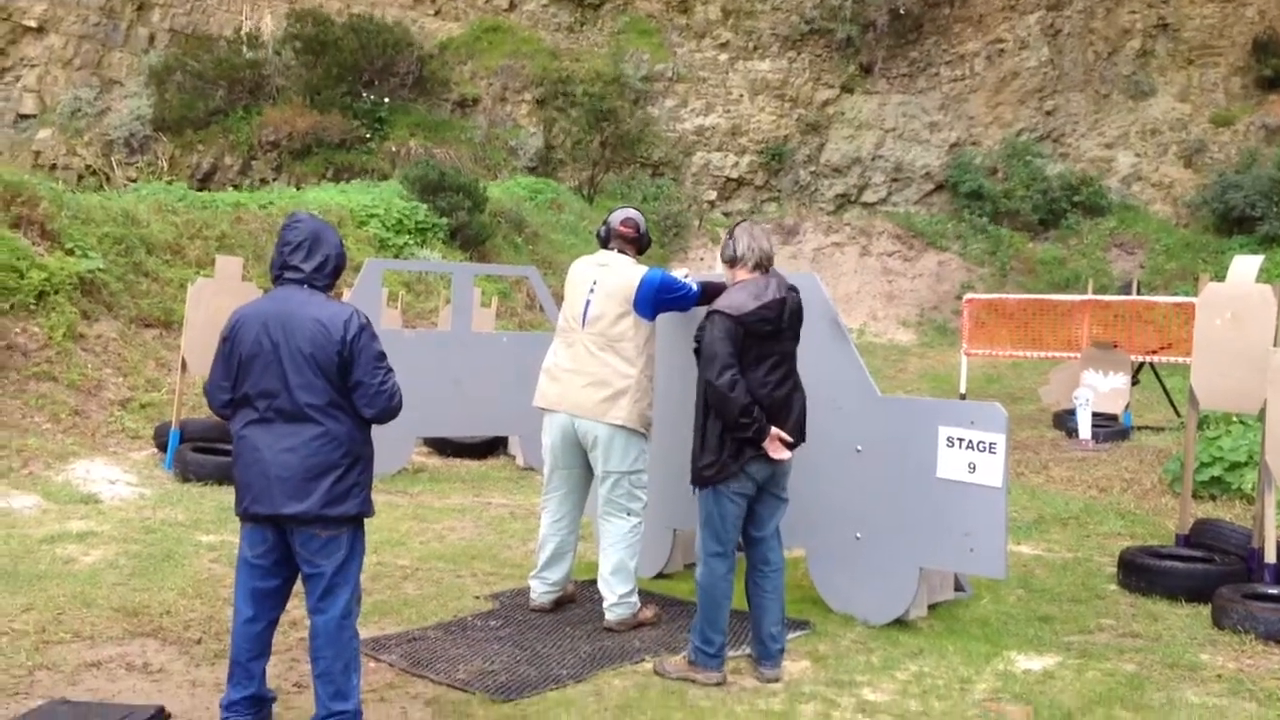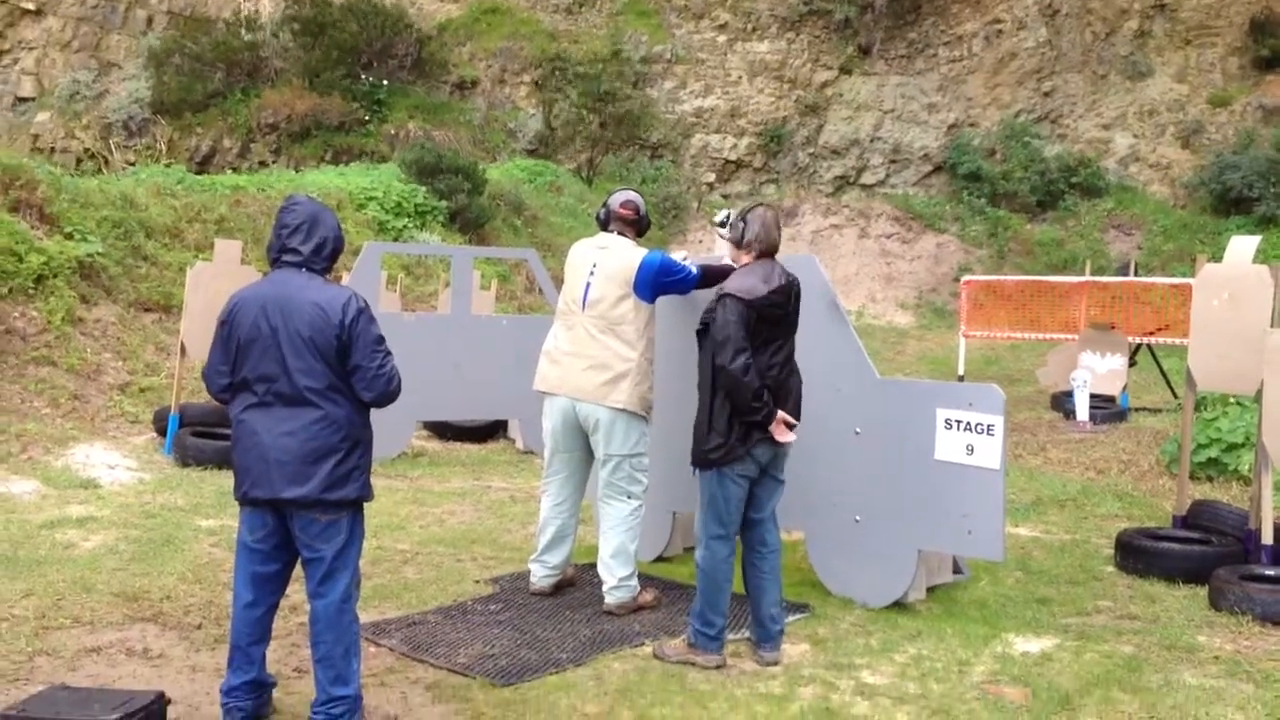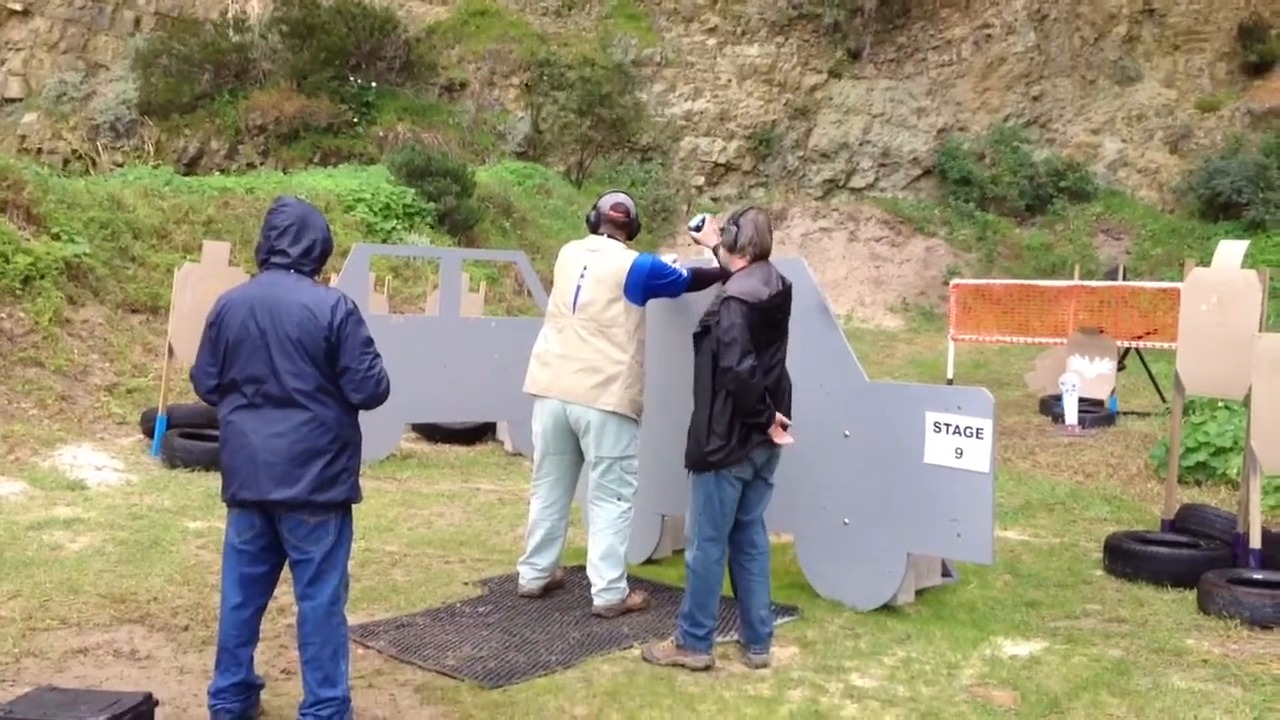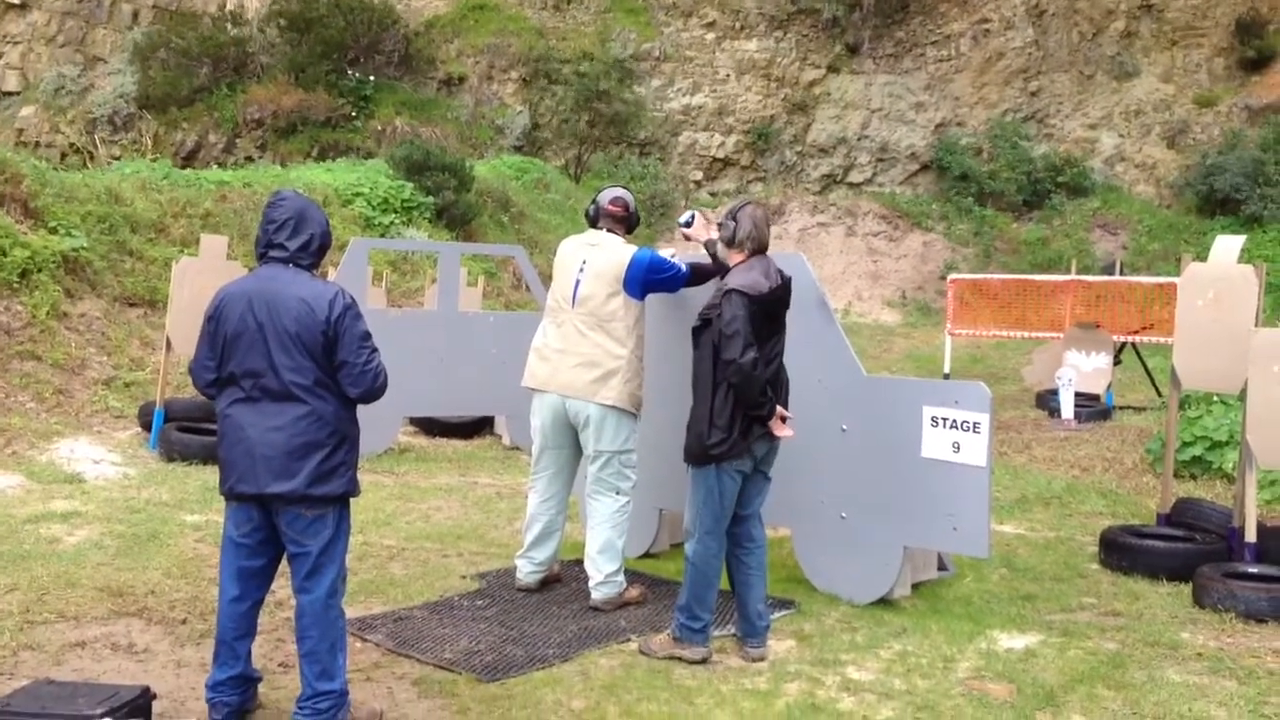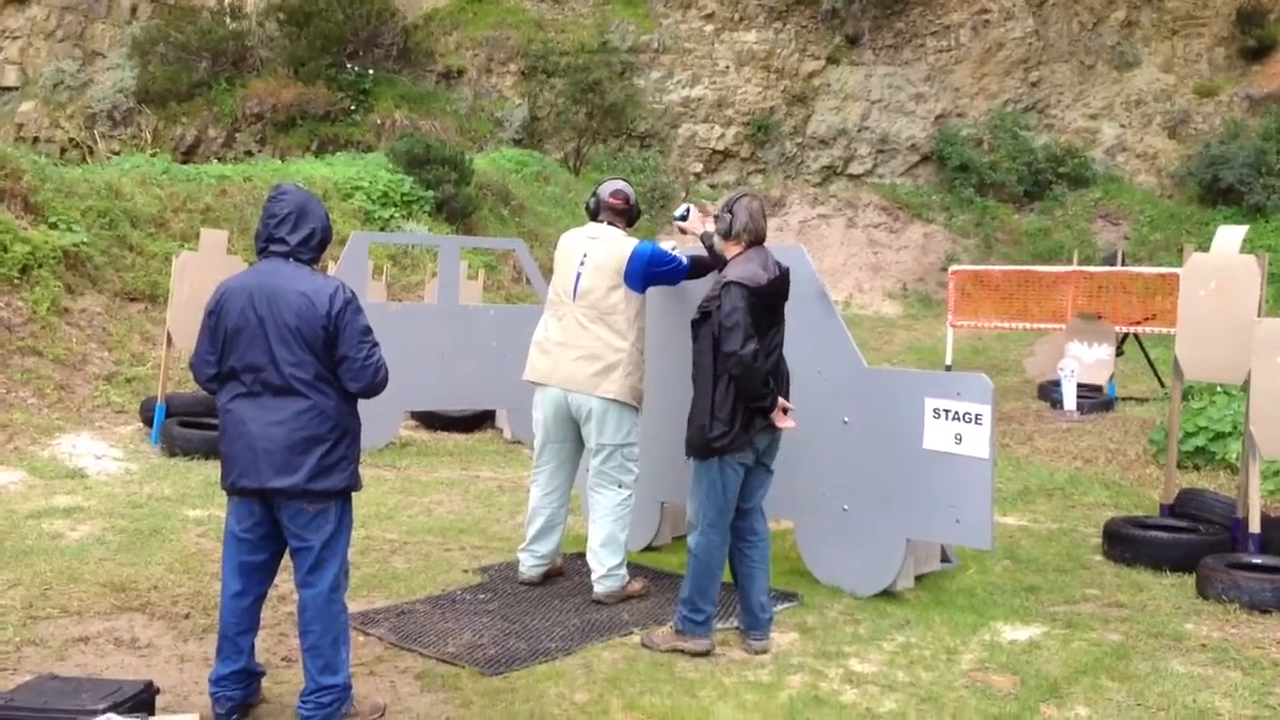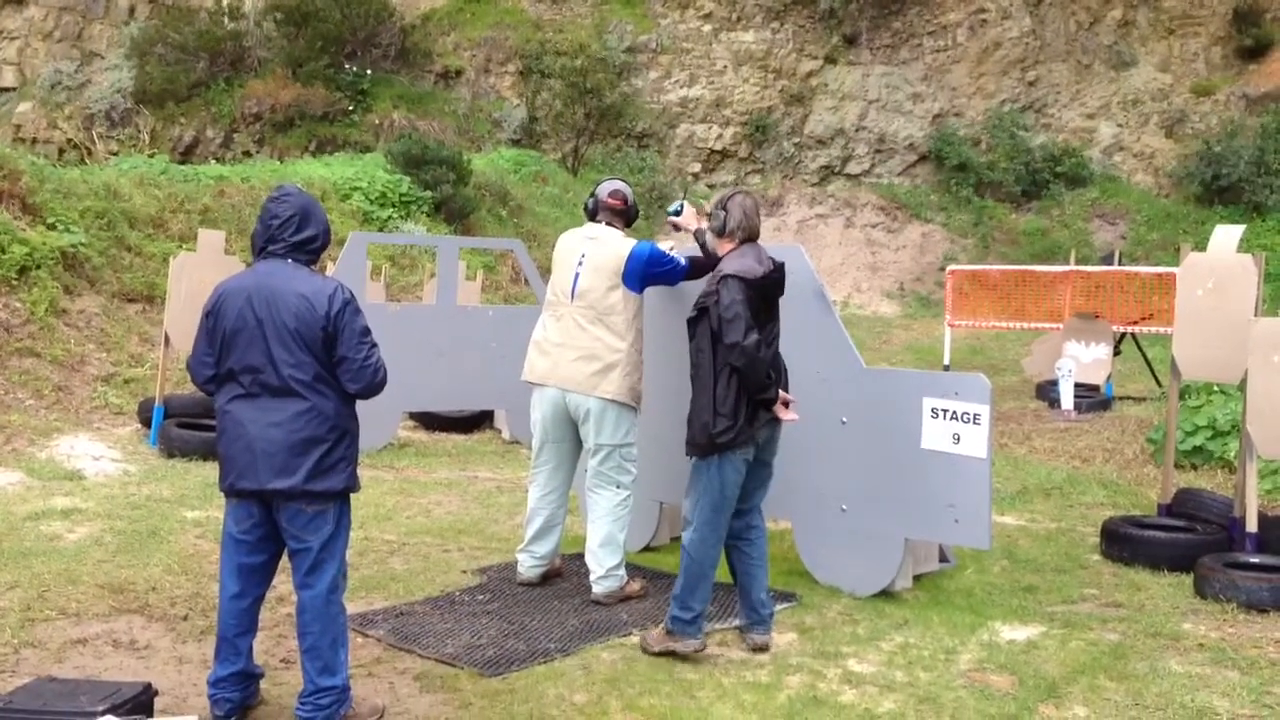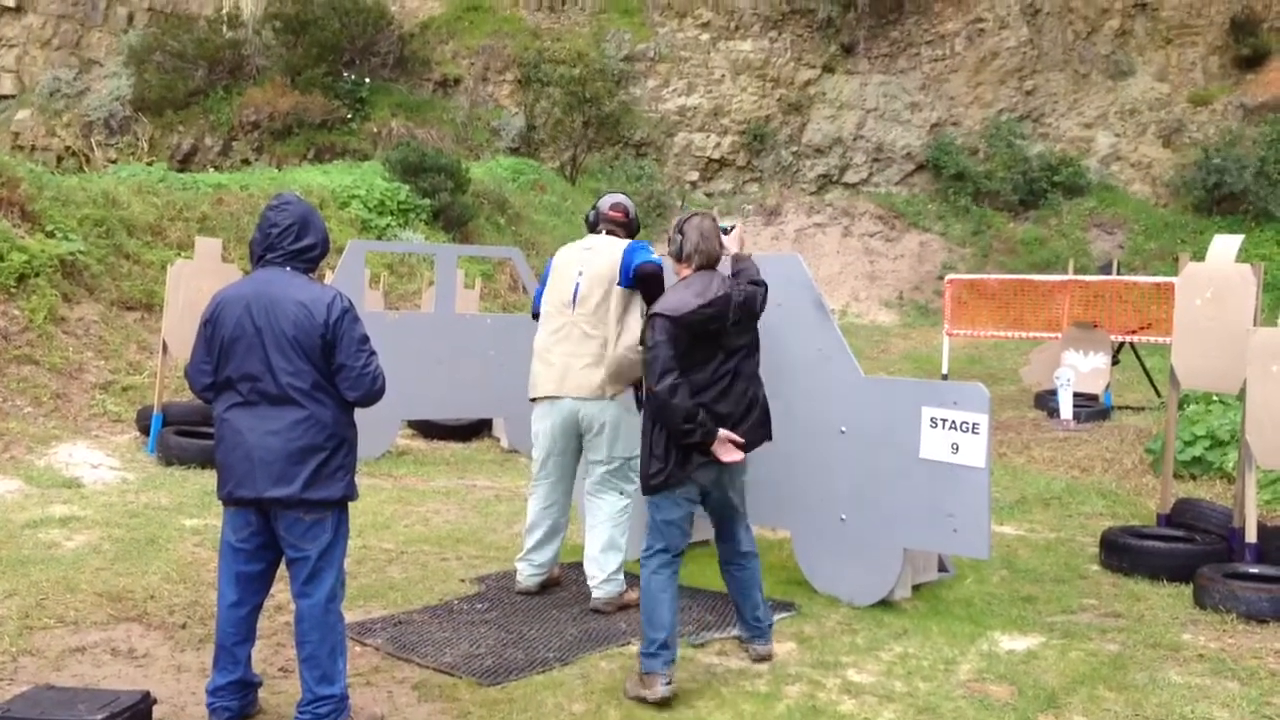
dt=0.4s
person 1, frame 1
left shoulder: (243, 319)
right shoulder: (346, 321)
left elbow: (219, 400)
right elbow: (382, 404)
right wrist: (339, 399)
left hip: (261, 489)
right hip: (326, 491)
left knee: (254, 604)
right knee: (332, 611)
person 1, frame 2
left shoulder: (241, 303)
right shoulder: (344, 305)
left elbow: (218, 383)
right elbow: (382, 388)
right wrist: (339, 383)
left hip: (260, 474)
right hip: (325, 476)
left knee: (253, 591)
right knee: (331, 596)
person 1, frame 3
left shoulder: (229, 305)
right shoulder: (333, 307)
left elbow: (205, 384)
right elbow: (369, 390)
right wrist: (326, 386)
left hip: (247, 475)
right hip: (313, 478)
left knee: (241, 592)
right knee: (319, 598)
person 1, frame 4
left shoulder: (228, 298)
right shoulder: (330, 301)
left elbow: (203, 377)
right elbow: (367, 384)
right wrist: (324, 380)
left hip: (245, 469)
right hip: (311, 472)
left knee: (239, 584)
right knee: (317, 590)
person 1, frame 5
left shoulder: (228, 293)
right shoulder: (330, 295)
left elbow: (205, 372)
right elbow: (368, 378)
right wrist: (325, 374)
left hip: (247, 463)
right hip: (312, 465)
left knee: (242, 579)
right knee: (320, 584)
person 1, frame 6
left shoulder: (226, 294)
right shoulder: (329, 296)
left elbow: (202, 373)
right elbow: (367, 379)
right wrist: (325, 374)
left hip: (245, 465)
right hip: (311, 467)
left knee: (240, 581)
right knee: (318, 586)
person 1, frame 7
left shoulder: (224, 302)
right shoulder: (328, 304)
left elbow: (200, 382)
right elbow: (365, 388)
right wrist: (322, 384)
left hip: (243, 473)
right hip: (309, 475)
left knee: (238, 590)
right knee: (317, 595)
person 2, frame 1
left shoulder: (725, 313)
right shoulder: (789, 301)
left elbow: (723, 384)
left wrist: (756, 431)
left hip: (733, 453)
right hip: (776, 450)
left knee: (716, 557)
right knee: (767, 552)
left ankle: (706, 660)
right ankle: (769, 657)
person 2, frame 2
left shoulder: (734, 296)
right shoulder: (787, 286)
left elbow: (734, 368)
left wrist: (763, 414)
left hip: (734, 436)
right hip: (772, 435)
left knee: (717, 539)
right knee: (763, 533)
left ankle: (706, 642)
right ankle: (769, 639)
person 2, frame 3
left shoulder: (734, 300)
right shoulder: (775, 287)
left elbow: (738, 371)
left wrist: (763, 419)
left hip: (729, 438)
right hip: (761, 439)
left knee: (708, 541)
right knee: (750, 535)
left ankle: (693, 642)
right ankle: (757, 641)
person 2, frame 4
left shoulder: (735, 294)
right shoulder: (770, 281)
left elbow: (741, 364)
left wrist: (765, 411)
left hip: (728, 432)
right hip: (760, 433)
left knee: (706, 534)
right knee: (747, 529)
left ankle: (690, 635)
right ankle: (754, 635)
person 2, frame 5
left shoulder: (734, 285)
right shoulder: (767, 272)
left elbow: (741, 356)
left wrist: (766, 403)
right wrist: (704, 234)
left hip: (730, 424)
right hip: (761, 425)
left knee: (709, 526)
right knee: (750, 522)
left ankle: (693, 628)
right ankle: (757, 627)
person 2, frame 6
left shoulder: (730, 279)
right shoulder: (758, 268)
left elbow: (742, 348)
left wrist: (768, 394)
right wrist: (695, 231)
left hip: (732, 420)
right hip: (760, 419)
left knee: (704, 523)
right knee: (746, 520)
left ankle: (683, 627)
right ankle: (757, 624)
person 2, frame 7
left shoulder: (667, 312)
right shoulder: (740, 298)
left elbow: (665, 389)
left wrist: (703, 436)
right wrist: (739, 252)
left hip: (681, 456)
right hip: (730, 450)
left knee: (660, 556)
right knee: (737, 542)
left ankle: (656, 670)
right ankle: (758, 635)
person 3, frame 1
left shoulder: (579, 270)
right shoulder: (645, 281)
right elbow: (700, 294)
left wrist: (670, 279)
left hip: (560, 403)
right hip: (611, 411)
left knee: (559, 501)
right knee: (621, 510)
left ankle: (546, 589)
right ankle: (621, 608)
person 3, frame 2
left shoulder: (578, 252)
right shoulder: (644, 263)
right elbow: (700, 277)
left wrist: (669, 263)
right wrist: (738, 269)
left hip: (561, 386)
right hip: (612, 395)
left knee: (559, 484)
right knee: (620, 494)
left ankle: (546, 572)
right ankle: (621, 591)
person 3, frame 3
left shoulder: (567, 255)
right shoulder: (635, 267)
right elbow: (688, 280)
right wrist: (727, 271)
left hip: (551, 389)
right hip: (603, 397)
left knee: (549, 486)
right knee: (610, 496)
left ankle: (535, 574)
right ankle: (609, 593)
person 3, frame 4
left shoulder: (567, 249)
right shoulder: (634, 261)
right elbow: (688, 275)
right wrist: (725, 264)
left hip: (550, 384)
right hip: (602, 392)
left knee: (547, 480)
right knee: (608, 489)
left ankle: (532, 568)
right ankle: (606, 586)
person 3, frame 5
left shoulder: (567, 242)
right shoulder: (636, 254)
right elbow: (690, 268)
left hip: (552, 378)
right hip: (604, 386)
left knee: (549, 474)
right knee: (610, 482)
left ankle: (535, 561)
right ankle: (609, 580)
person 3, frame 6
left shoulder: (565, 242)
right shoulder: (634, 254)
right elbow: (691, 268)
right wrist: (721, 252)
left hip: (550, 379)
right hip: (603, 386)
left knee: (547, 475)
right knee: (609, 484)
left ankle: (533, 562)
right ankle: (608, 581)
person 3, frame 7
left shoulder: (562, 256)
right shoulder: (629, 253)
left elbow: (539, 311)
right elbow: (650, 272)
right wrist: (652, 307)
left hip: (552, 388)
right hip: (607, 392)
left knee: (548, 485)
right knee: (609, 490)
left ankle: (533, 571)
right ankle: (606, 587)
